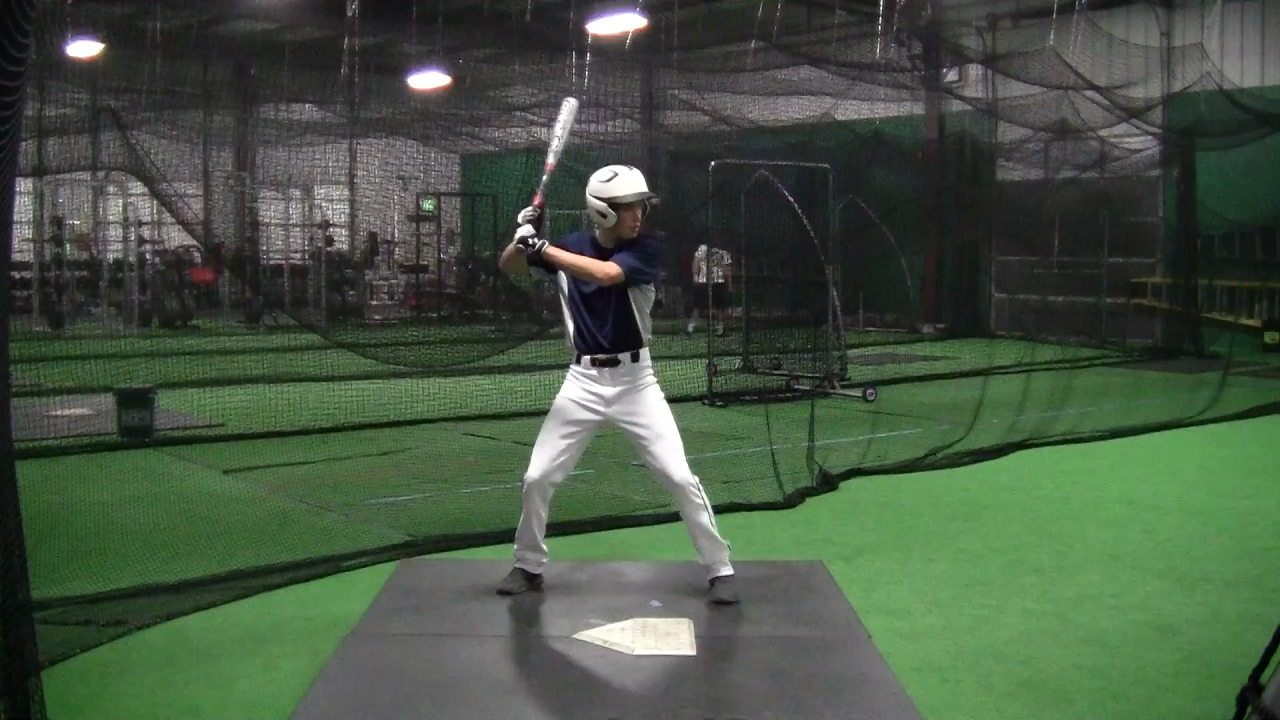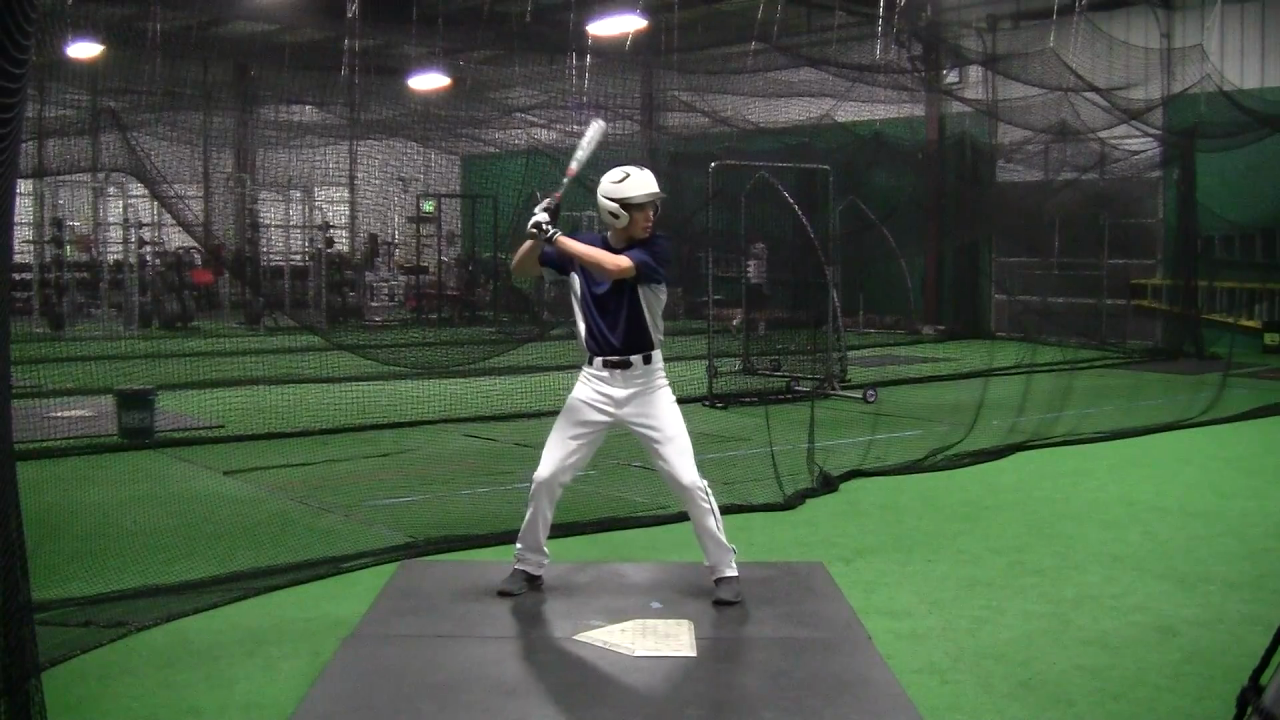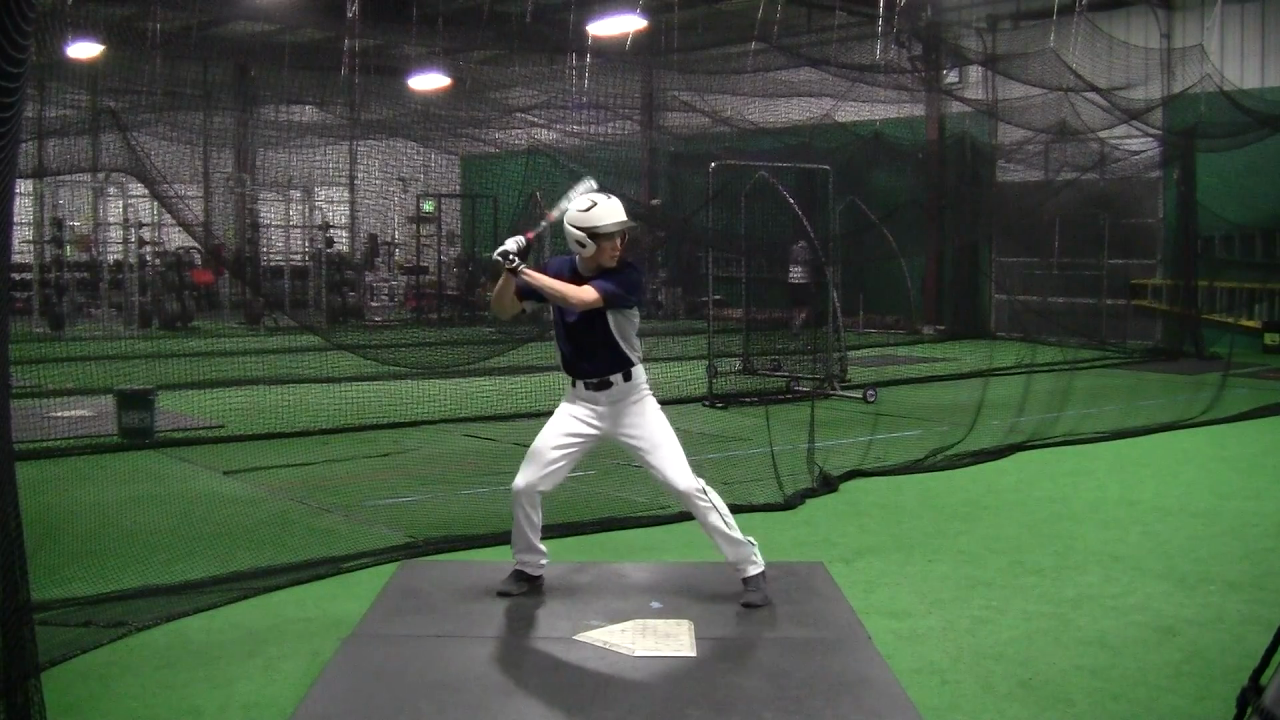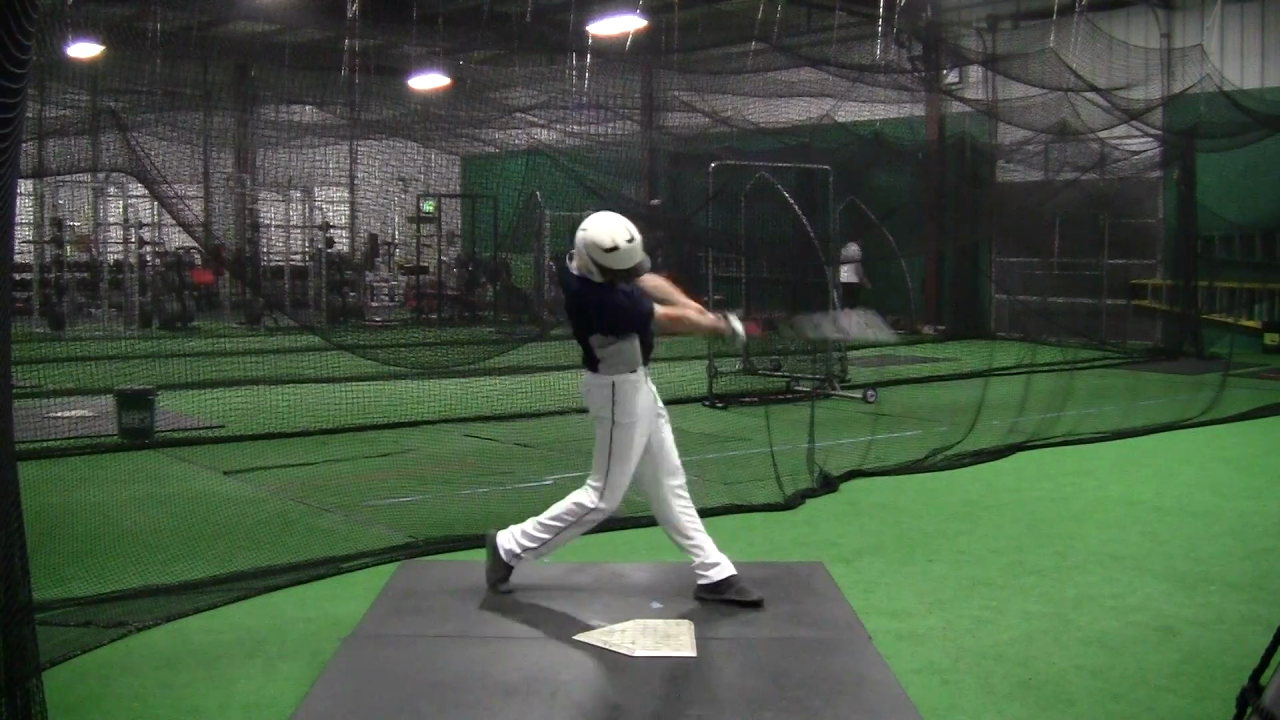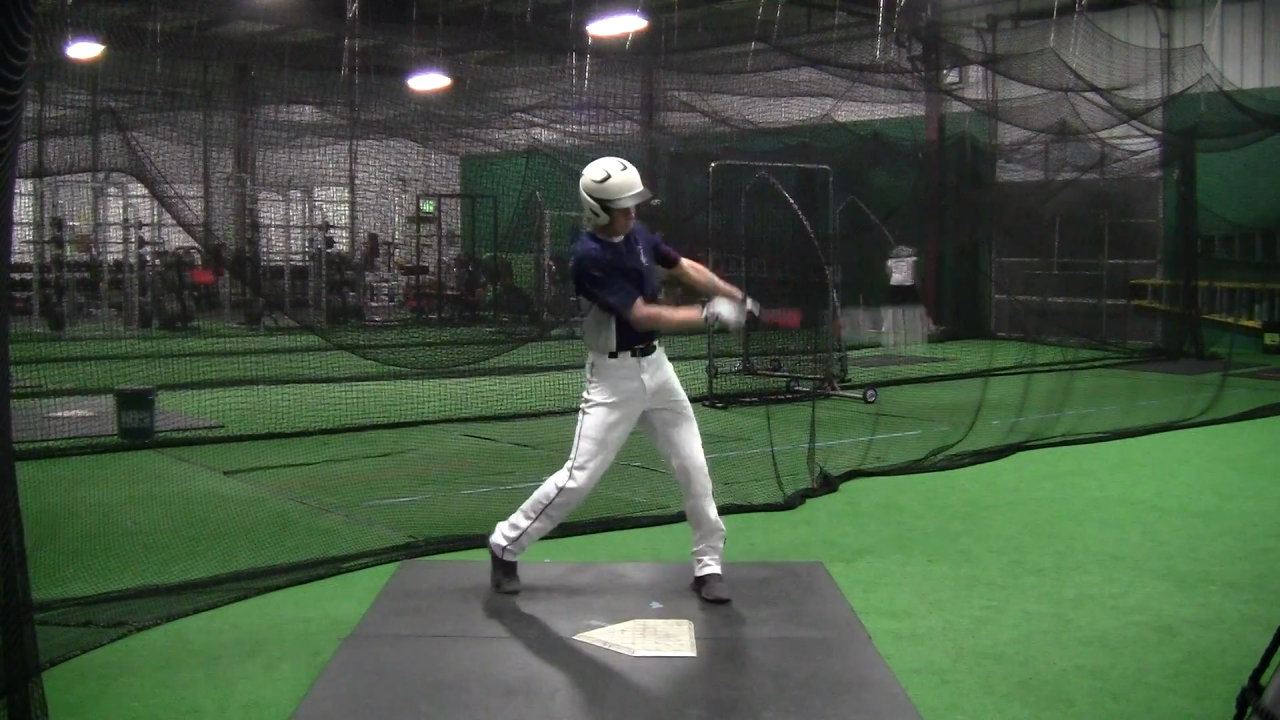
dt=0.7s
person 1, frame 1
left shoulder: (645, 248)
right shoulder: (572, 244)
left elbow: (604, 274)
right elbow: (508, 268)
left wrist: (540, 246)
right wrist: (522, 234)
left hip: (635, 379)
right hip: (583, 380)
left knee: (679, 477)
right knee: (537, 477)
left ankle: (719, 567)
right ankle: (528, 565)
person 1, frame 2
left shoulder: (657, 248)
right shoulder: (582, 244)
left elbow: (616, 266)
right elbow: (520, 269)
left wrist: (555, 235)
right wrist: (538, 232)
left hip: (647, 381)
right hip: (595, 382)
left knee: (688, 481)
right knee: (547, 477)
left ankle: (724, 569)
right ankle: (528, 565)
person 1, frame 3
left shoulder: (627, 276)
right shoulder: (556, 269)
left elbow: (580, 299)
right elbow: (502, 311)
left wrist: (522, 271)
right wrist: (508, 272)
left hip: (629, 397)
right hip: (579, 400)
left knee: (685, 484)
right knee: (525, 485)
left ankle: (751, 568)
right ankle: (528, 567)
person 1, frame 4
left shoulder: (579, 259)
right shoulder: (599, 301)
left elbow: (645, 282)
right elbow: (665, 319)
left wrist: (705, 315)
right wrist: (721, 323)
left hip: (630, 381)
right hip: (618, 391)
left knee: (669, 482)
right knee: (603, 496)
left ankle: (713, 574)
right ankle: (509, 546)
person 1, frame 5
left shoulder: (638, 235)
right shoulder: (588, 255)
left elbow: (681, 267)
right elbow: (642, 315)
left wrist: (731, 294)
right wrist: (710, 313)
left hip: (653, 365)
right hip: (612, 375)
left knee: (694, 469)
right knee: (577, 477)
left ankle: (708, 566)
right ankle: (505, 546)
